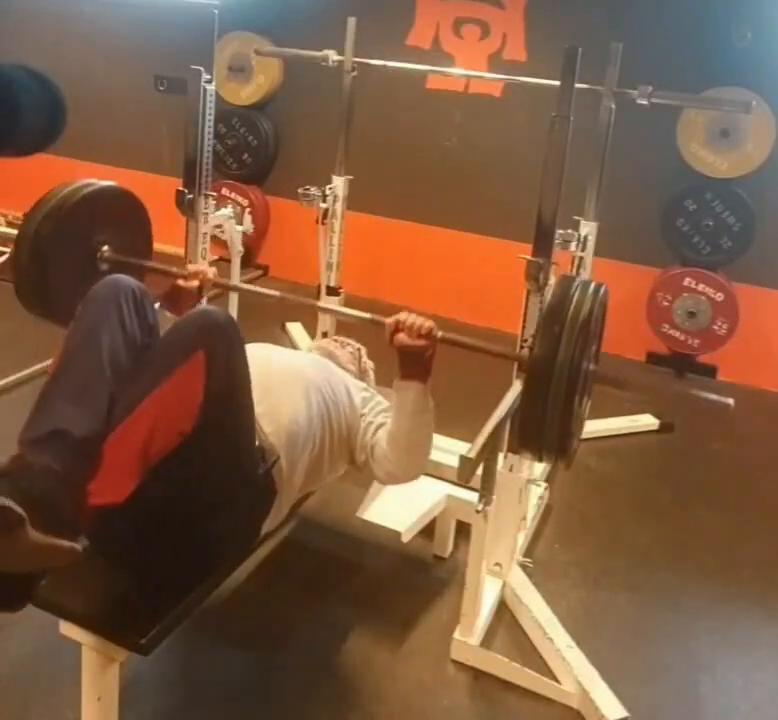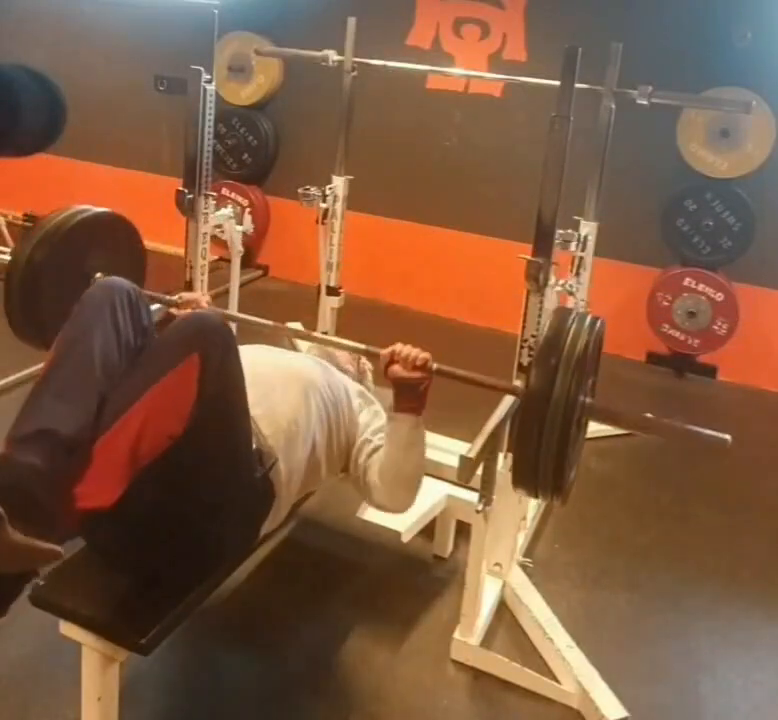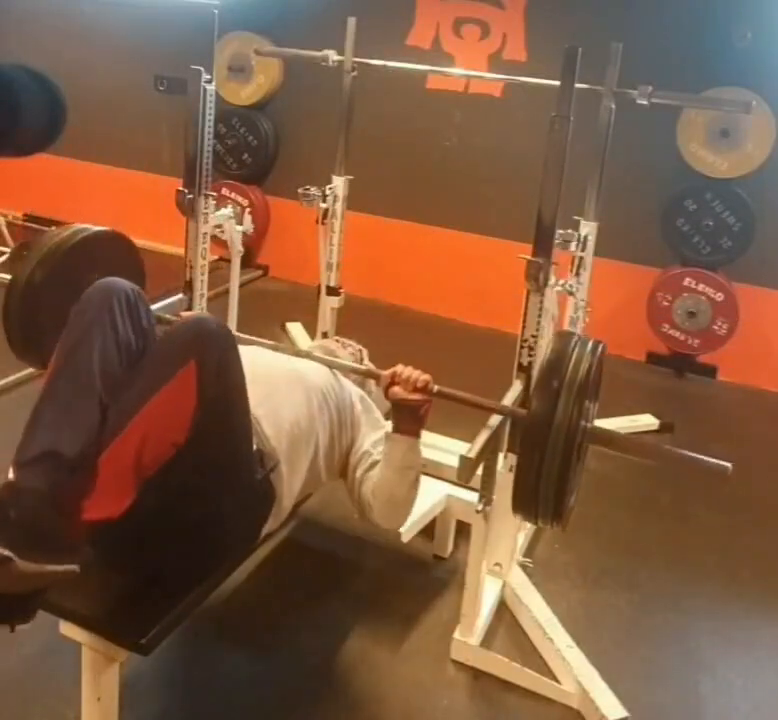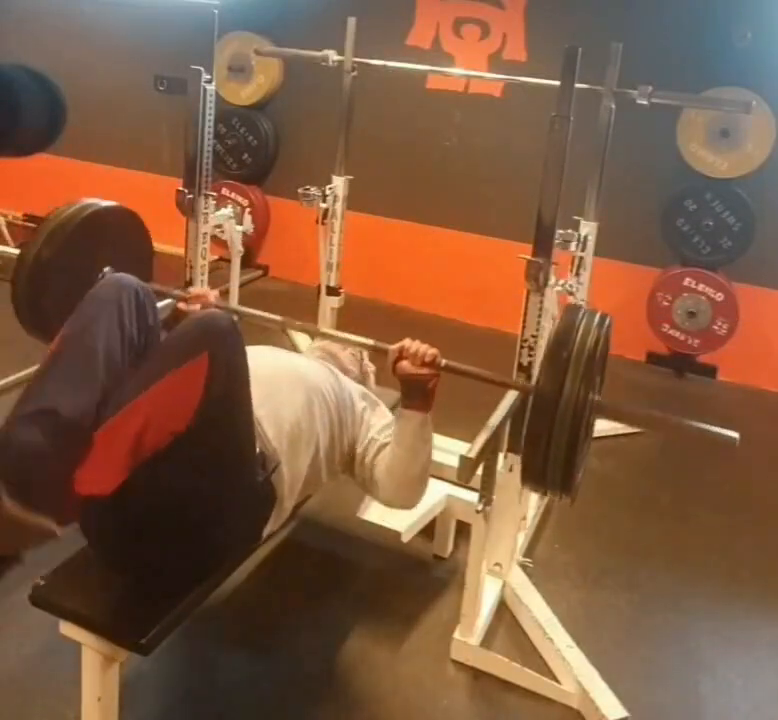
dt=0.2s
person 1, frame 1
left shoulder: (356, 402)
right shoulder: (270, 358)
left elbow: (400, 463)
right elbow: (169, 373)
left wrist: (414, 371)
right wrist: (179, 308)
left hip: (211, 504)
left knee: (210, 328)
right knee: (119, 294)
left ankle: (49, 513)
right ankle: (37, 499)
person 1, frame 2
left shoulder: (353, 405)
right shoulder: (270, 361)
left elbow: (393, 492)
right elbow: (159, 377)
left wrist: (408, 401)
right wrist: (172, 333)
left hip: (211, 504)
right hip: (133, 474)
left knee: (205, 332)
right knee: (114, 297)
left ankle: (36, 514)
person 1, frame 3
left shoulder: (353, 408)
right shoulder: (267, 360)
left elbow: (387, 507)
right elbow: (159, 388)
left wrist: (407, 422)
right wrist: (172, 344)
left hip: (212, 502)
right hip: (133, 478)
left knee: (203, 335)
right knee: (114, 297)
left ankle: (42, 535)
person 1, frame 4
left shoulder: (355, 407)
right shoulder: (277, 363)
left elbow: (401, 487)
right elbow: (166, 373)
left wrist: (417, 400)
right wrist: (182, 325)
left hip: (203, 516)
left knee: (215, 332)
right knee: (121, 293)
